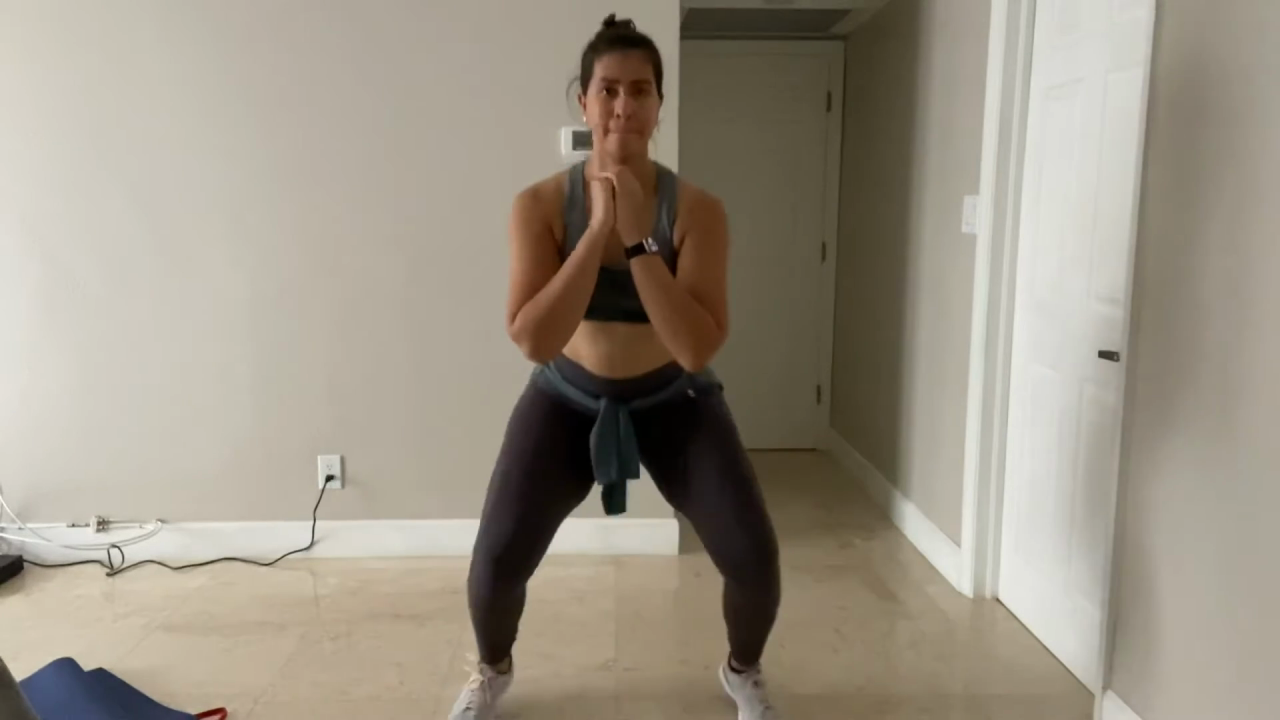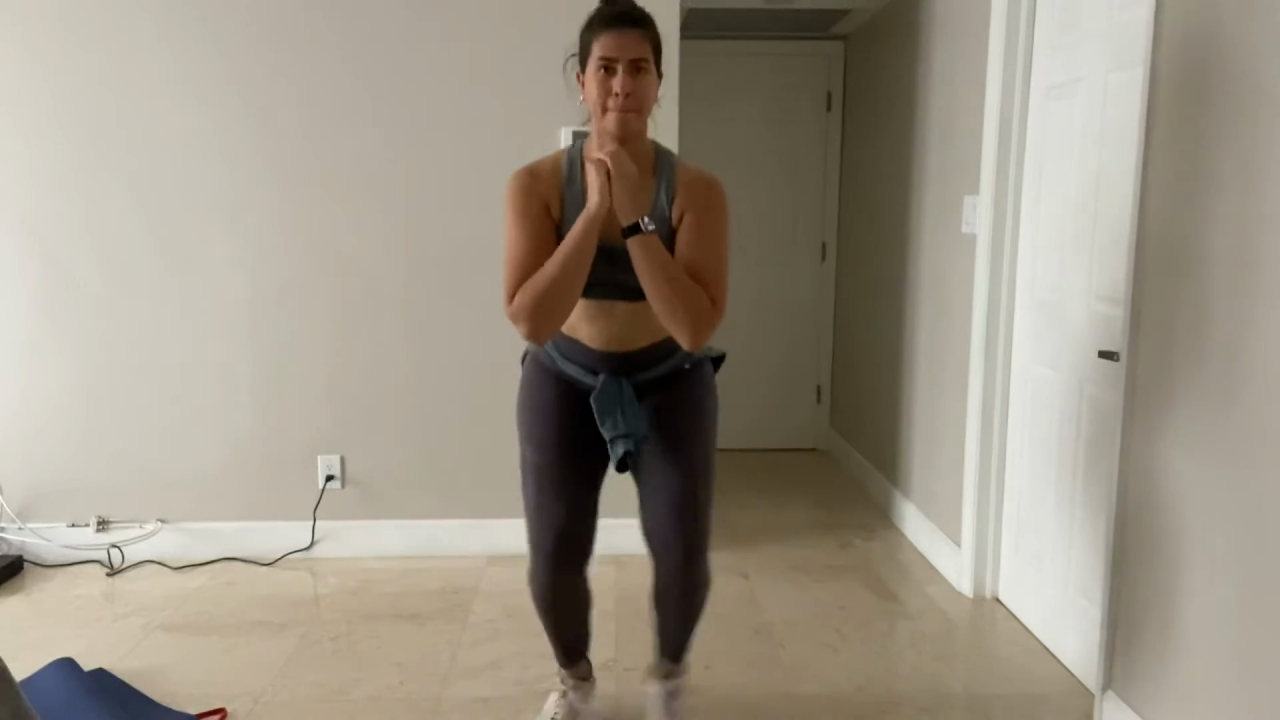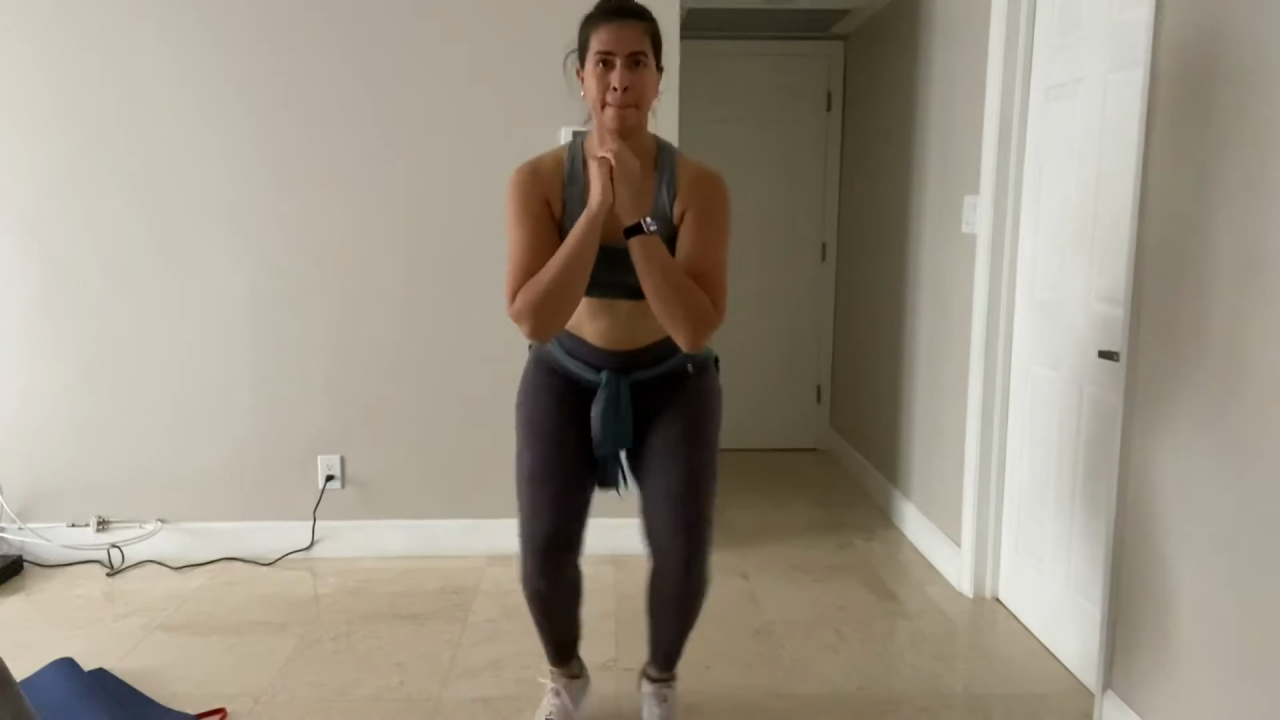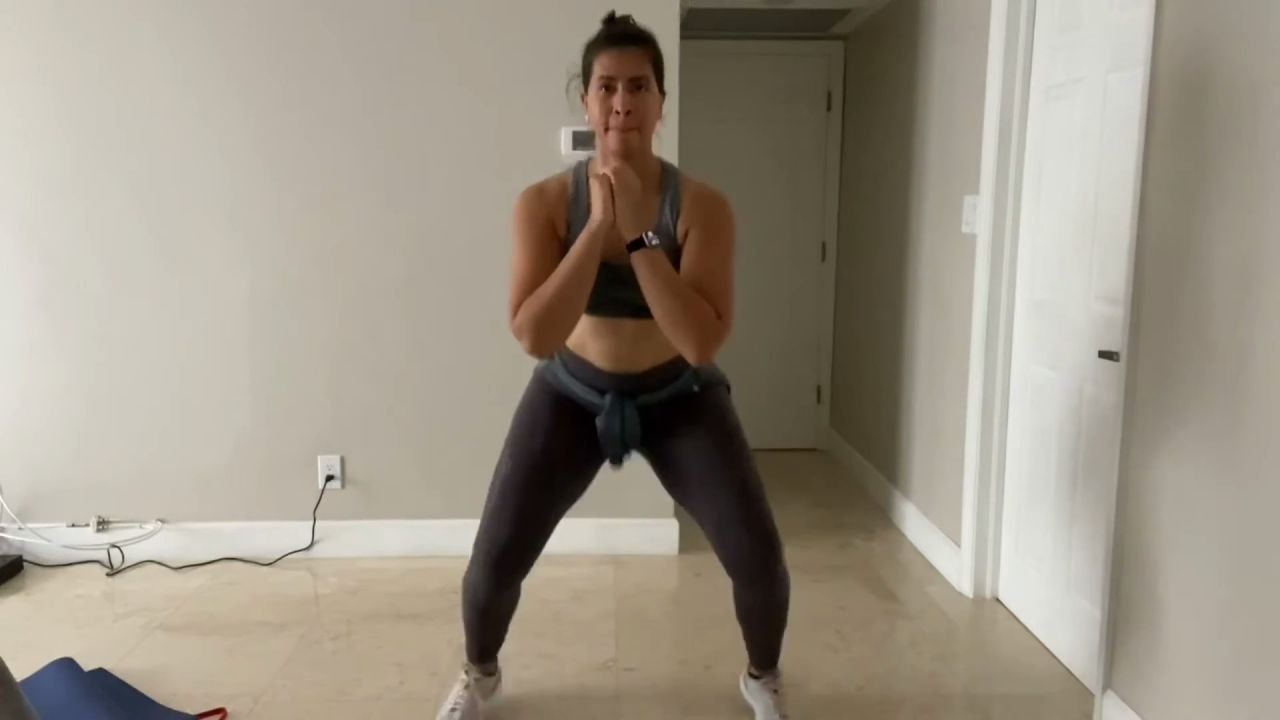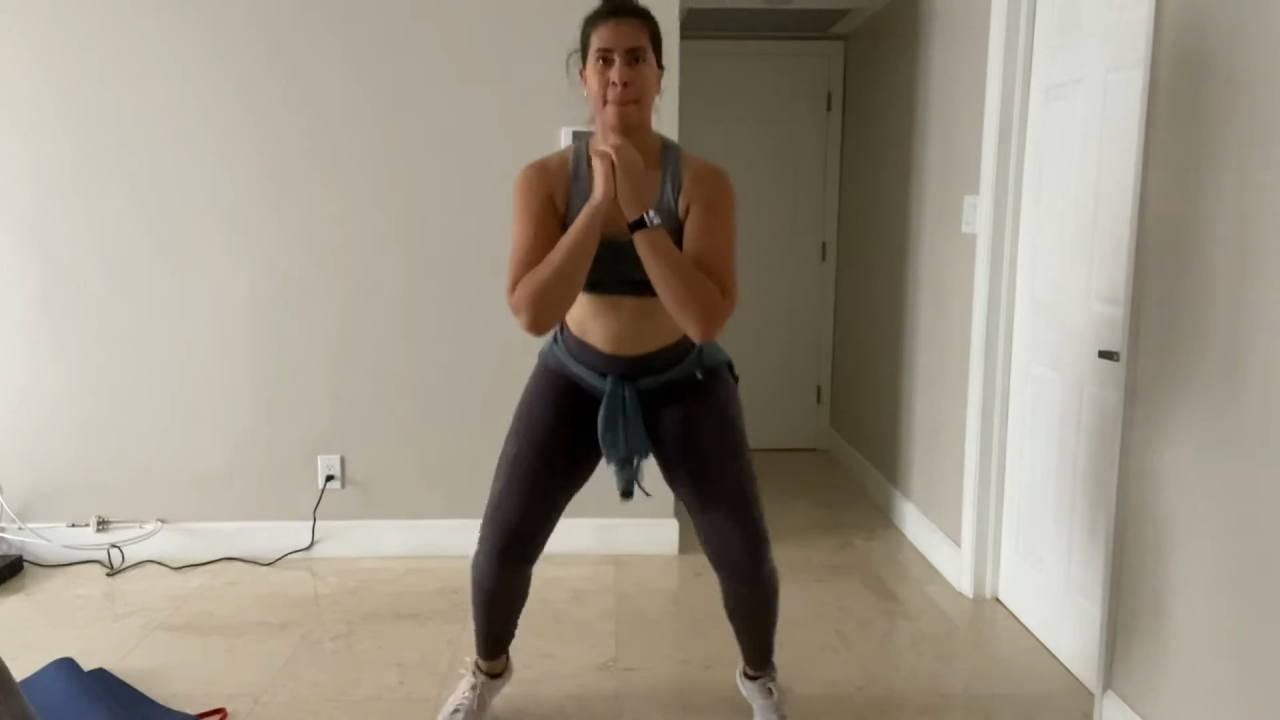
dt=0.2s
person 1, frame 1
left shoulder: (697, 210)
right shoulder: (540, 205)
left elbow: (699, 348)
right elbow: (533, 341)
left wrist: (638, 239)
right wrist: (599, 231)
left hip: (673, 403)
right hip: (567, 401)
left knee: (753, 556)
right knee: (498, 558)
person 1, frame 2
left shoulder: (695, 189)
right shoulder: (536, 183)
left elbow: (696, 329)
right elbow: (529, 321)
left wrist: (635, 221)
right wrist: (595, 212)
left hip: (667, 379)
right hip: (566, 379)
left knee: (679, 548)
right knee: (558, 551)
person 1, frame 3
left shoulder: (698, 185)
right shoulder: (538, 180)
left elbow: (696, 329)
right elbow: (531, 322)
left wrist: (637, 220)
right wrist: (597, 212)
left hip: (668, 378)
right hip: (567, 376)
left knee: (681, 549)
right knee: (546, 548)
person 1, frame 4
left shoulder: (702, 204)
right shoulder: (545, 202)
left elbow: (703, 342)
right elbow: (534, 338)
left wrist: (639, 234)
right wrist: (598, 228)
left hip: (678, 399)
right hip: (572, 395)
left knee: (757, 556)
right knee: (496, 559)
person 1, frame 5
left shoulder: (703, 180)
right shoulder: (544, 178)
left elbow: (707, 320)
right elbow: (532, 315)
left wrist: (639, 212)
right wrist: (599, 205)
left hip: (681, 384)
right hip: (574, 380)
left knee: (744, 554)
right knee: (503, 545)
